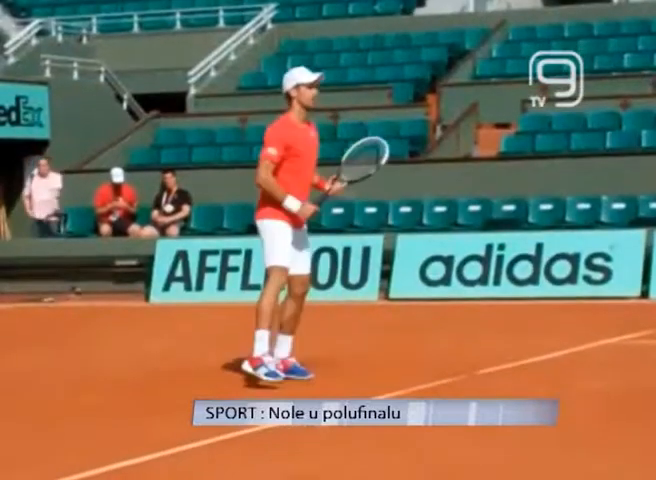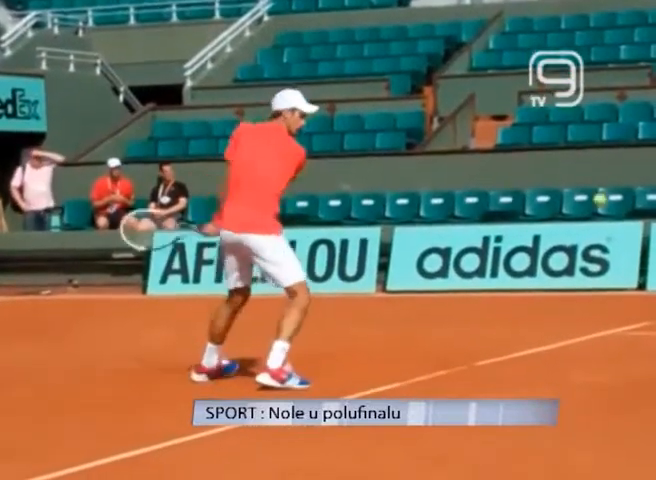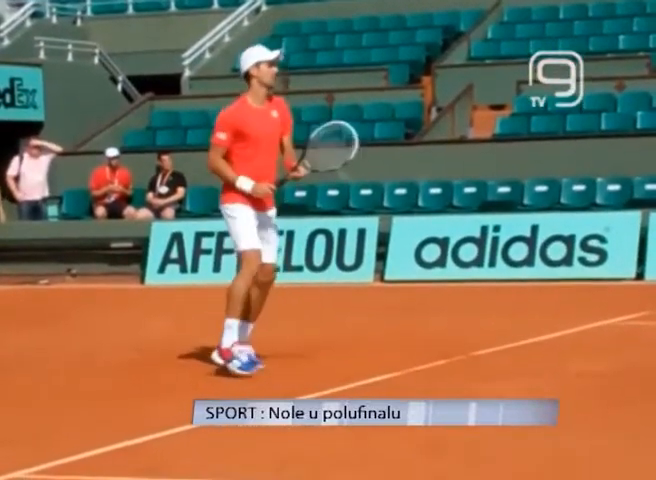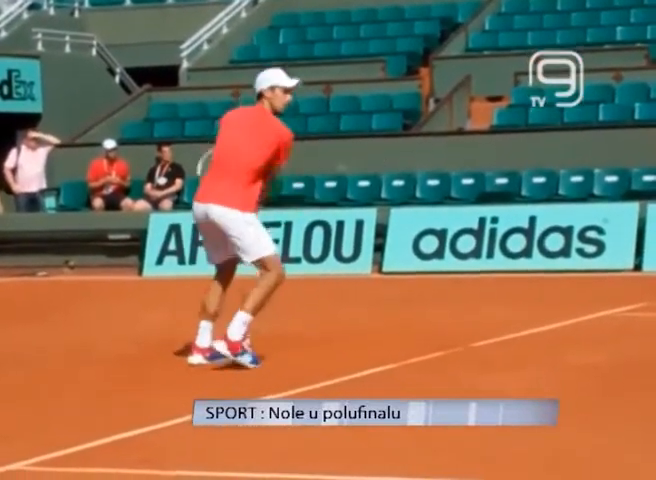
dt=1s
person 1, frame 1
left shoulder: (311, 129)
right shoulder: (279, 129)
right elbow: (263, 178)
left wrist: (324, 184)
right wrist: (293, 205)
left hip: (295, 221)
right hip: (274, 216)
left knee: (300, 289)
right knee: (276, 279)
left ankle: (282, 357)
right ankle: (259, 356)
person 1, frame 2
left shoulder: (243, 131)
right shoulder: (297, 153)
left elbow: (233, 180)
left wrist: (219, 220)
left hip: (230, 227)
right hip: (262, 230)
left knee: (237, 296)
right knee: (300, 295)
left ankle: (208, 364)
right ankle: (275, 367)
person 1, frame 3
left shoulder: (281, 108)
right shoulder: (231, 114)
left elbow: (286, 149)
right elbow: (214, 162)
left wrist: (294, 167)
right wrist: (247, 185)
left hip: (266, 205)
right hip: (238, 202)
left knee: (266, 275)
right knee: (250, 265)
left ankle: (237, 343)
right ankle: (228, 344)
person 1, frame 4
left shoulder: (230, 117)
right shoulder: (283, 134)
right elbow: (267, 176)
right wrist: (258, 198)
left hip: (203, 202)
right hip: (234, 207)
left knee: (224, 271)
right knee: (274, 271)
left ankle: (203, 345)
right ankle: (234, 337)
